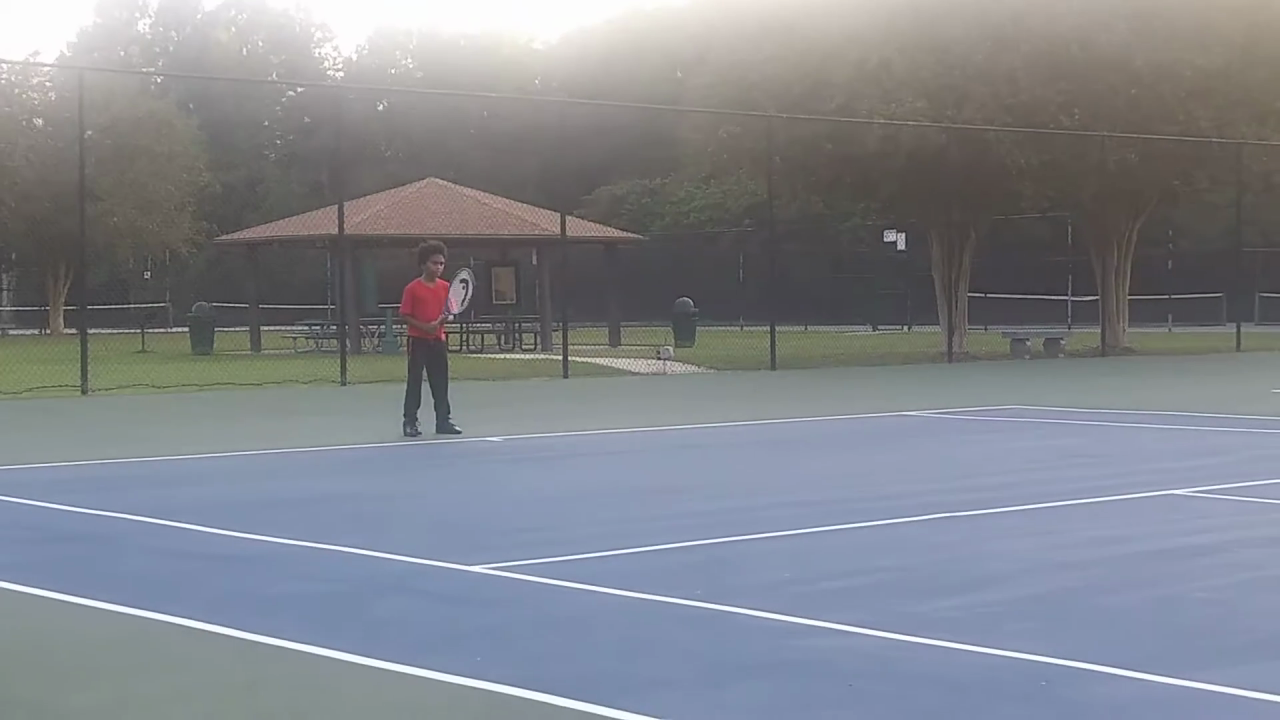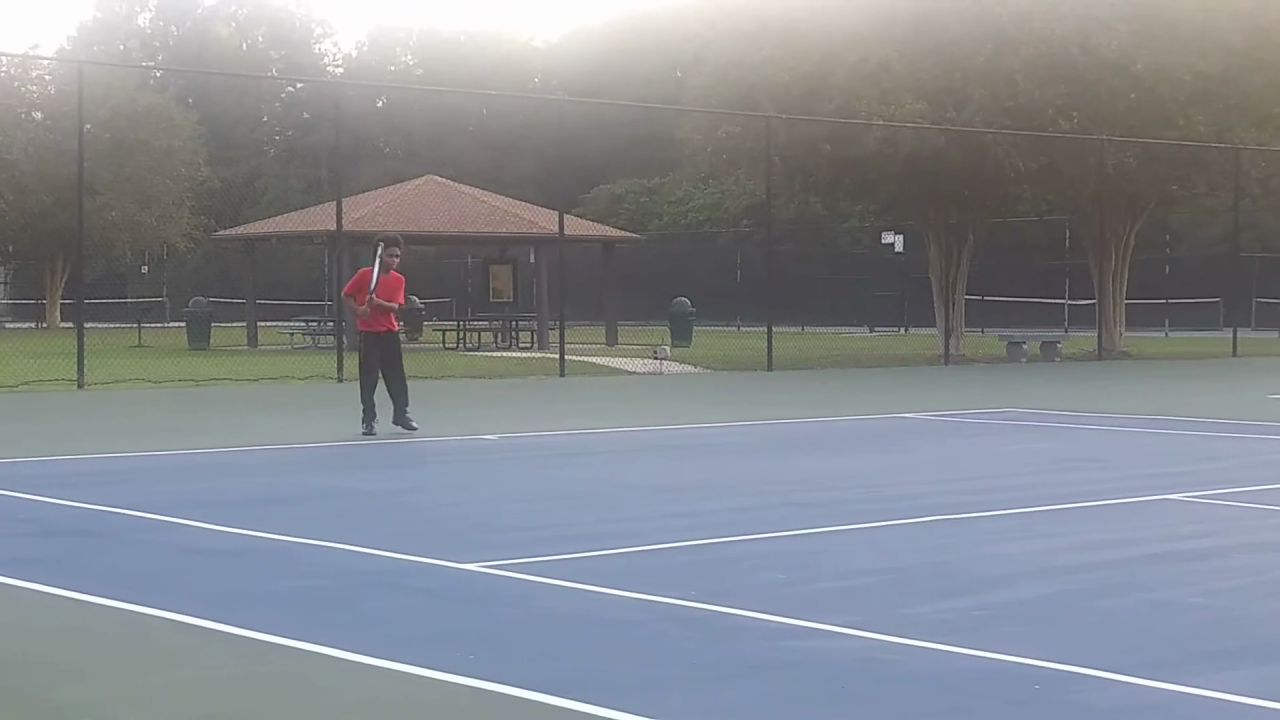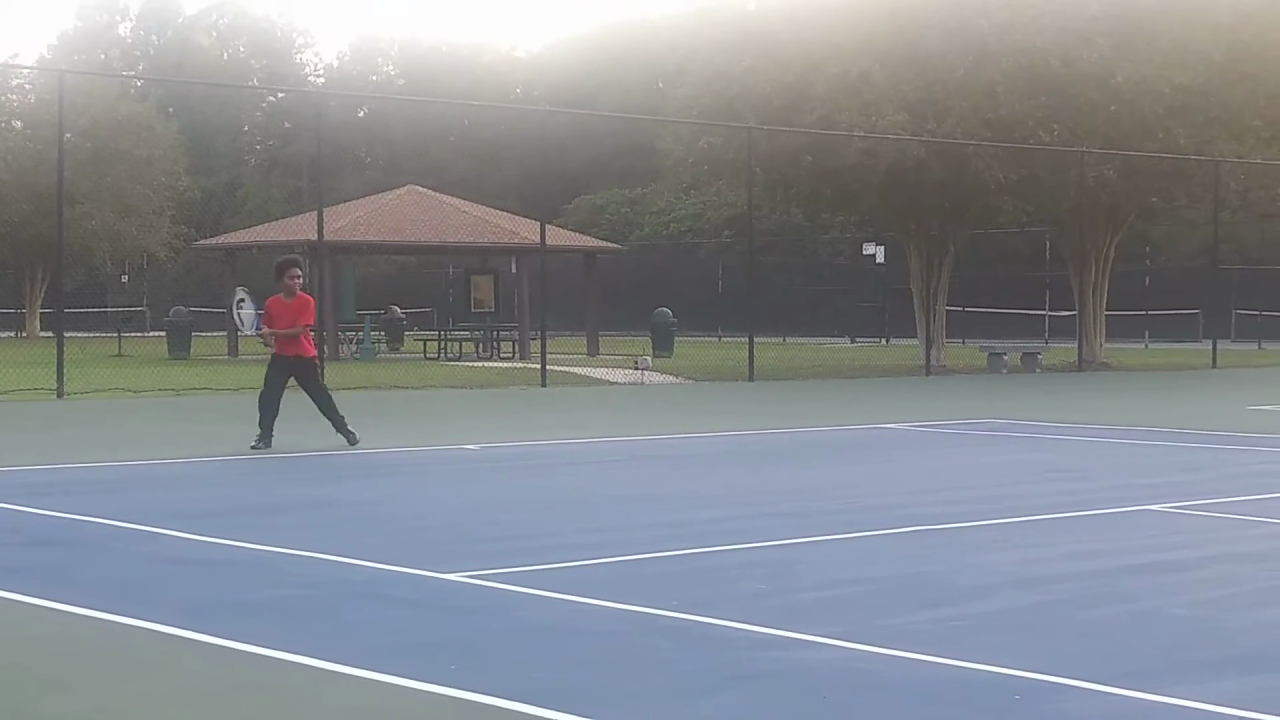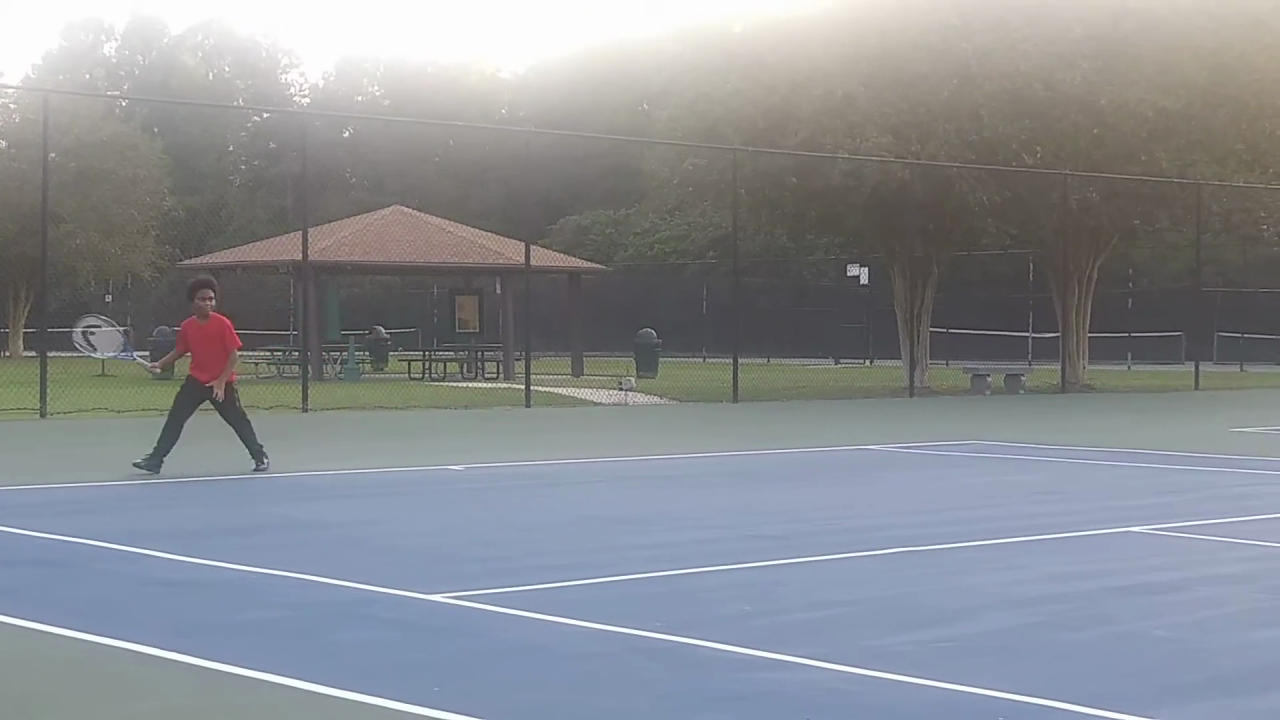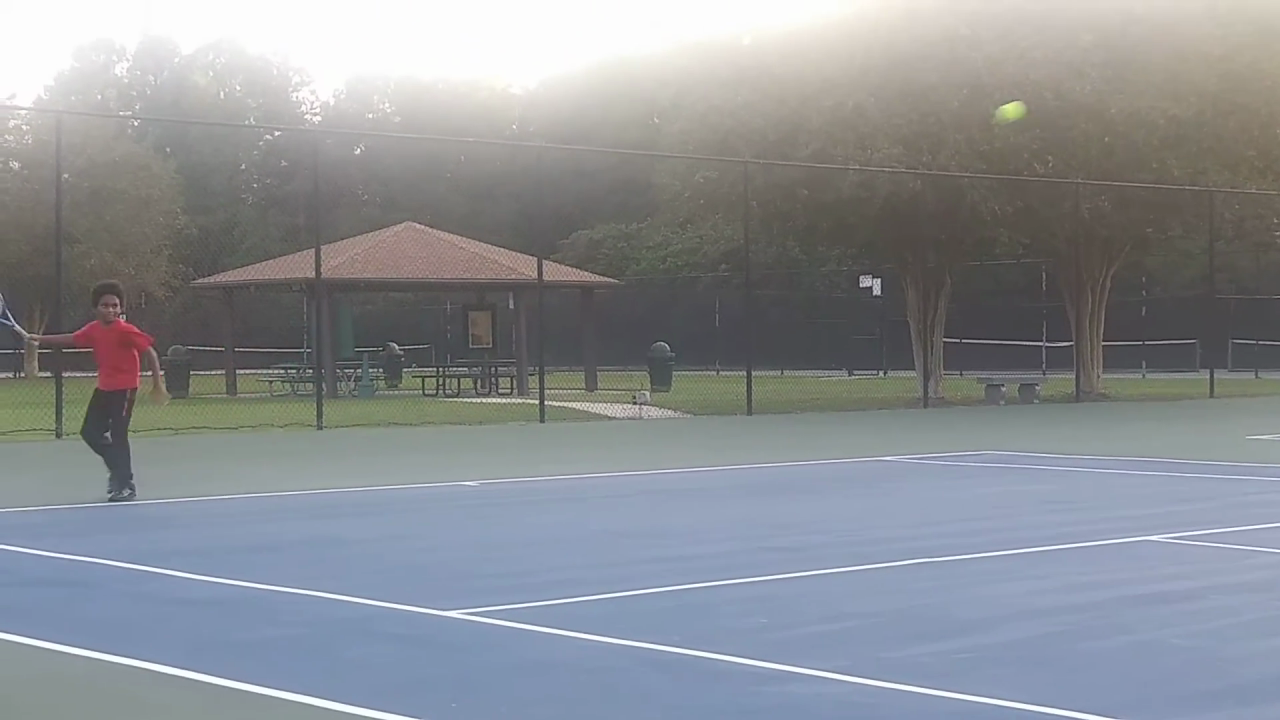
dt=0.5s
person 1, frame 1
left shoulder: (446, 287)
right shoulder: (412, 288)
right elbow: (405, 316)
left wrist: (445, 319)
right wrist: (424, 326)
left hip: (438, 340)
right hip: (418, 340)
left knee: (441, 383)
right knee: (415, 381)
left ankle: (443, 421)
right ankle: (410, 422)
person 1, frame 2
left shoulder: (399, 280)
right shoulder: (364, 275)
left elbow: (395, 307)
right elbow: (347, 295)
left wrist: (378, 302)
right wrist: (358, 309)
left hip: (390, 332)
right hip: (368, 332)
left knee: (396, 374)
right knee: (369, 375)
left ankle: (402, 414)
right ankle: (369, 419)
person 1, frame 3
left shoulder: (307, 301)
right shoulder: (272, 303)
left elbow: (299, 330)
right elbow: (265, 328)
left wrist: (272, 333)
right wrist: (267, 338)
left hip: (305, 356)
right hip: (280, 357)
left knee: (320, 395)
right knee: (269, 395)
left ankle: (343, 427)
right ankle: (265, 435)
person 1, frame 4
left shoulder: (222, 324)
right shoulder: (187, 326)
left elbow: (234, 355)
right elbow: (179, 351)
left wrist: (222, 381)
right wrist: (159, 364)
left hip: (221, 381)
right hip: (195, 380)
left knee: (238, 420)
right knee: (175, 416)
left ankle: (259, 455)
right ankle: (155, 459)
person 1, frame 5
left shoulder: (124, 330)
right shoulder: (93, 329)
left elbow: (149, 352)
right elbow: (71, 339)
left wrist: (158, 383)
right wrist: (41, 339)
left hip: (124, 388)
right hip: (103, 387)
left knee: (118, 434)
right knee: (89, 432)
left ankle: (126, 484)
right ankle: (119, 471)
